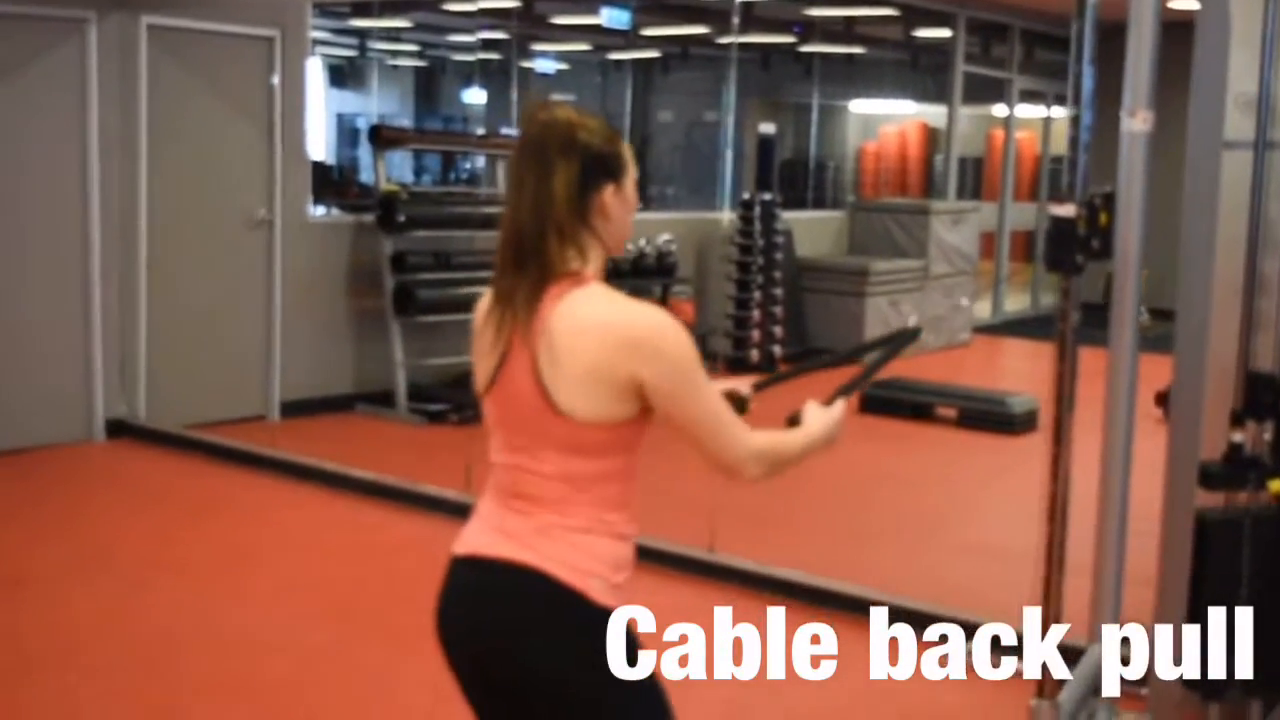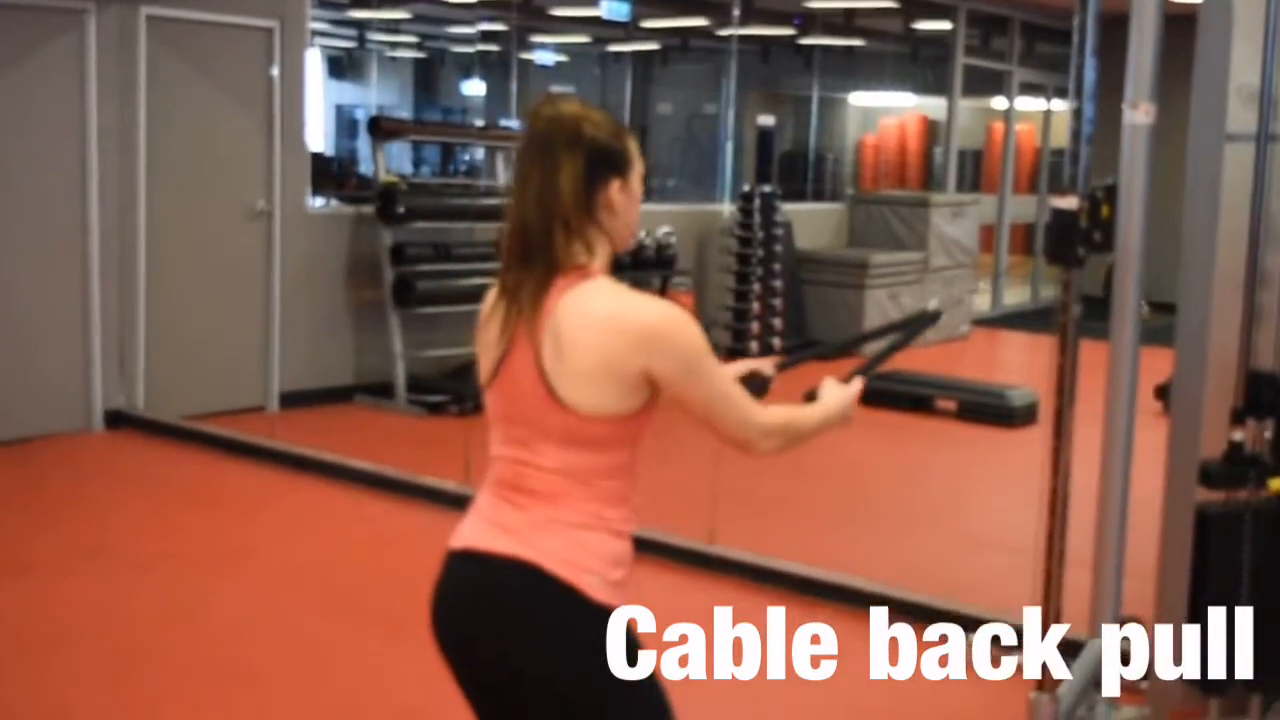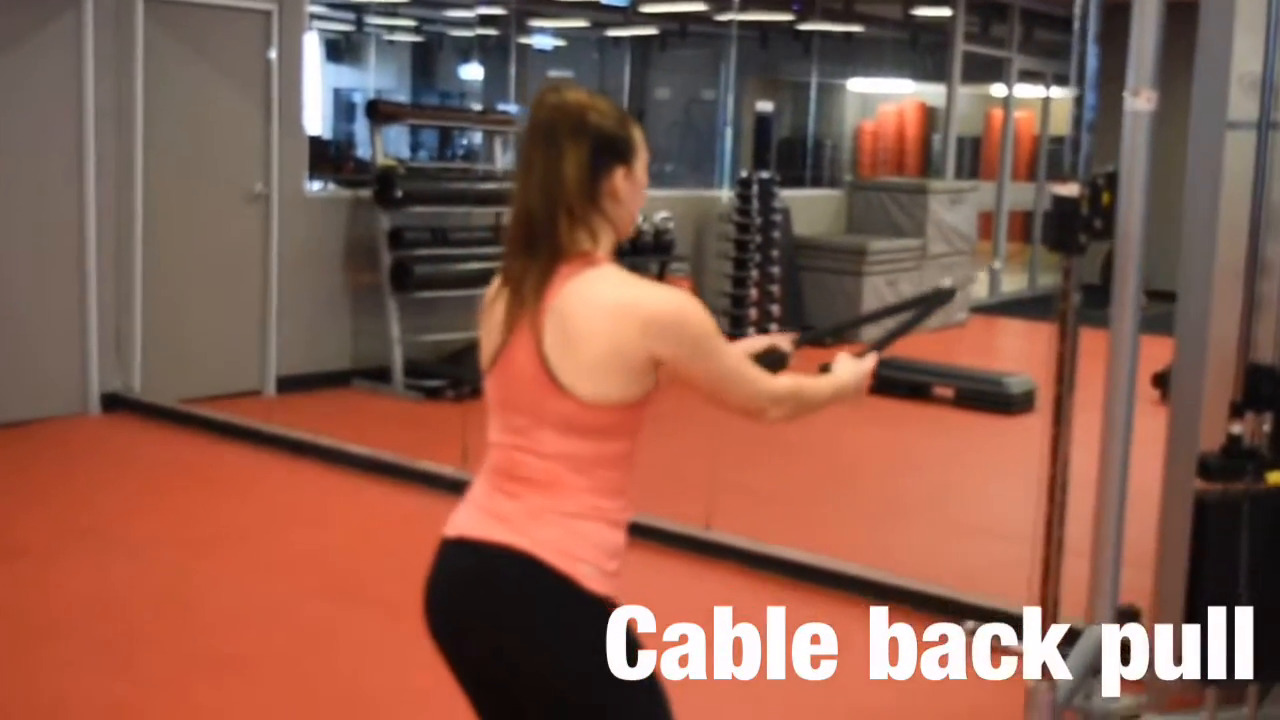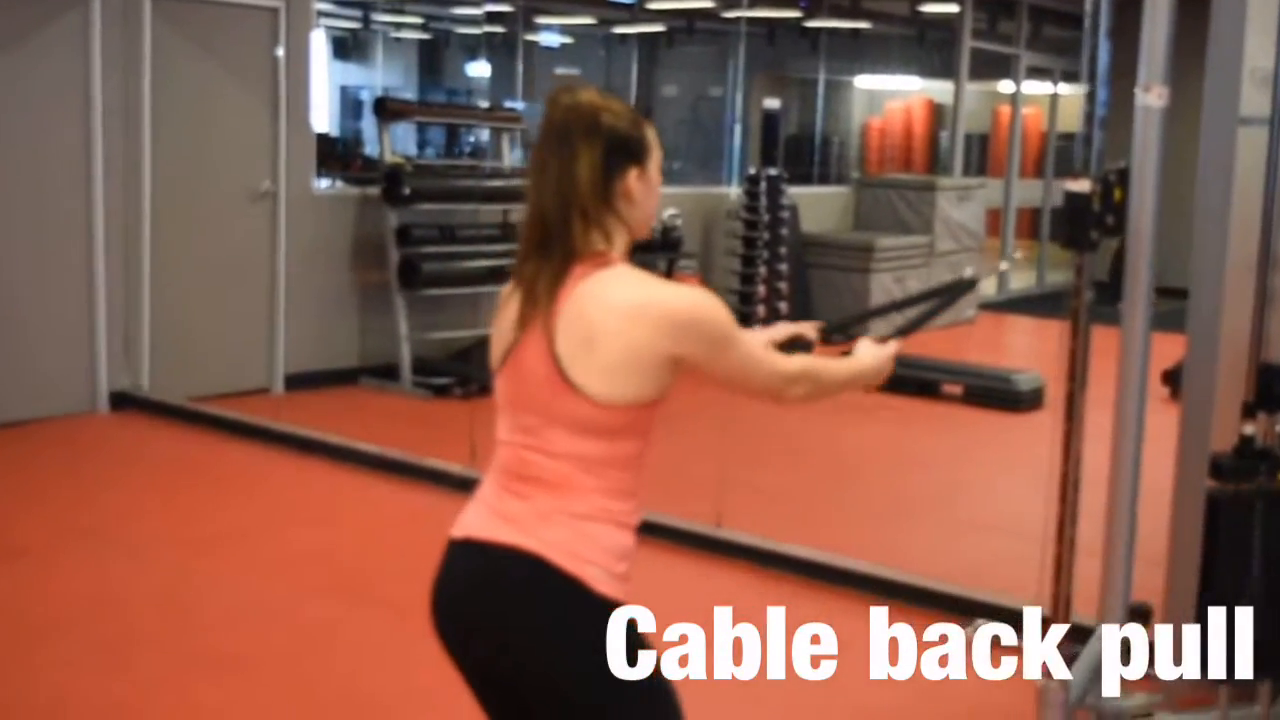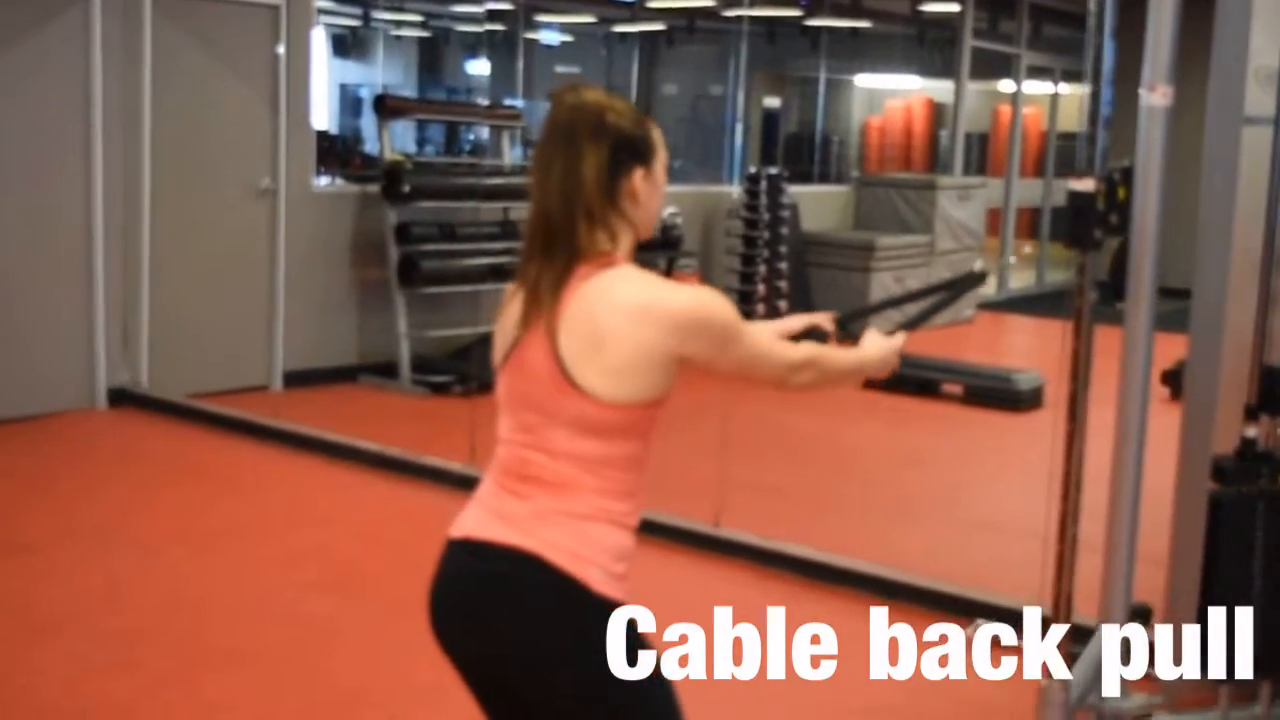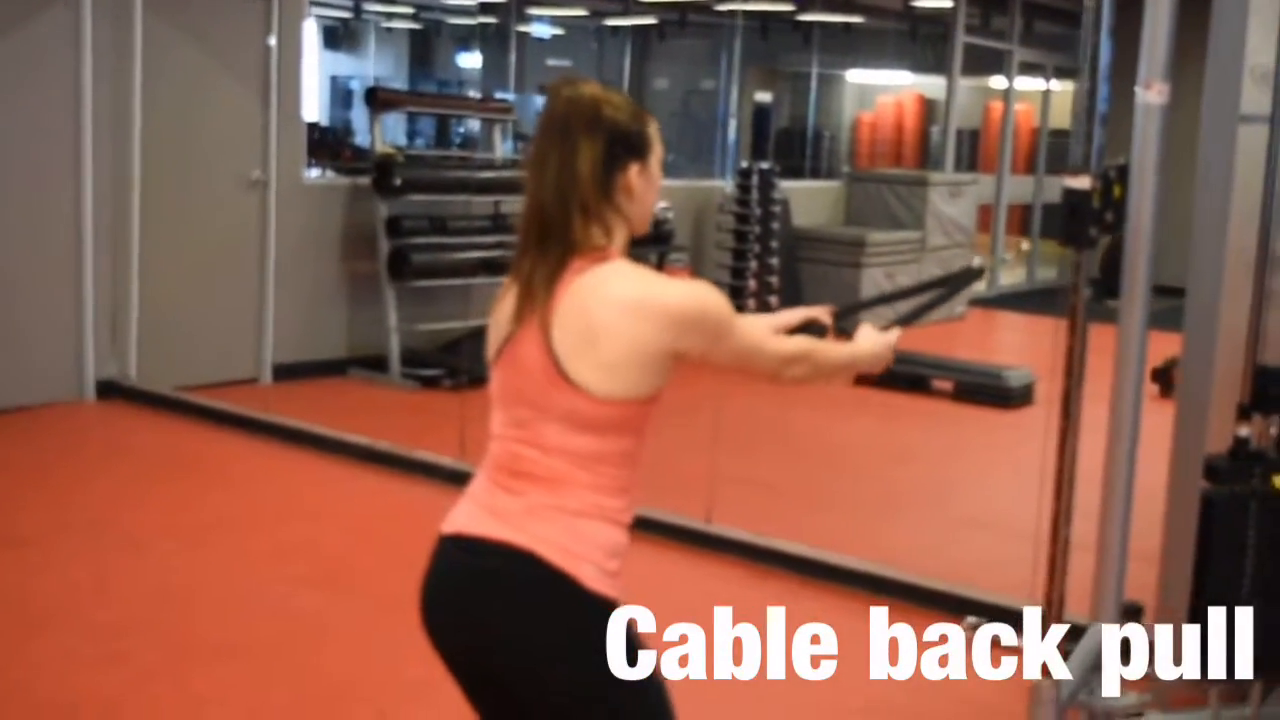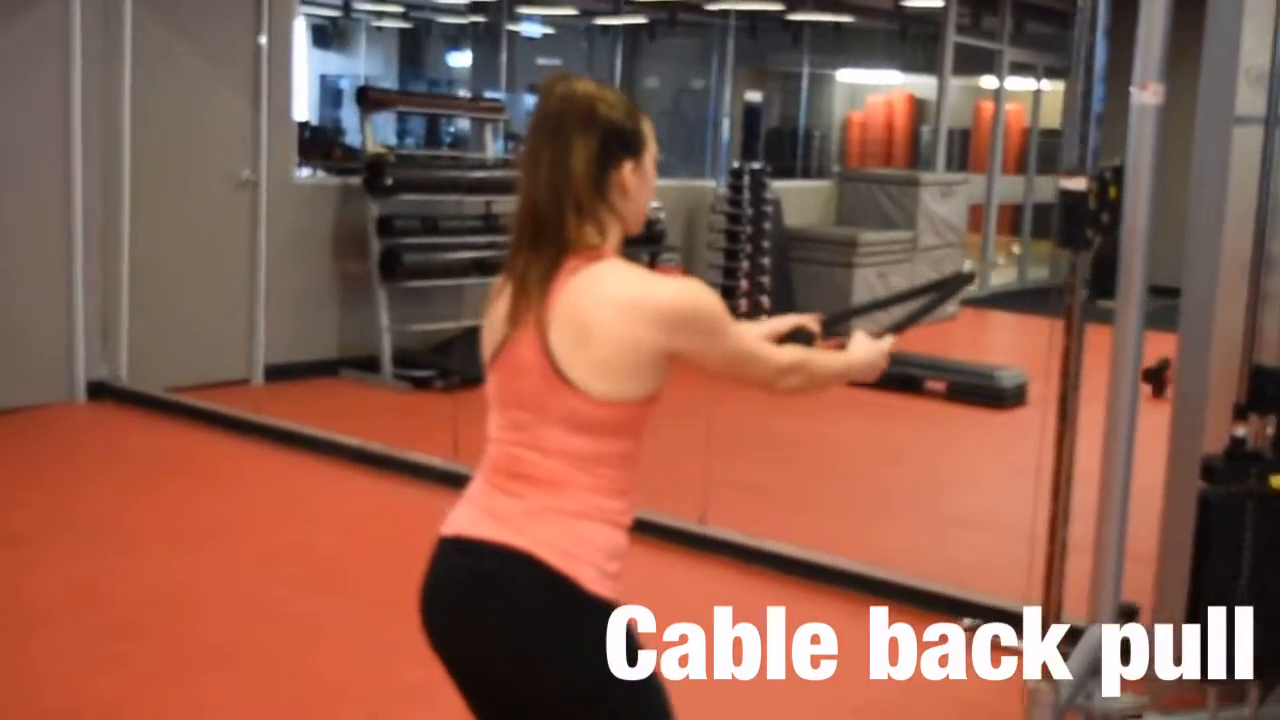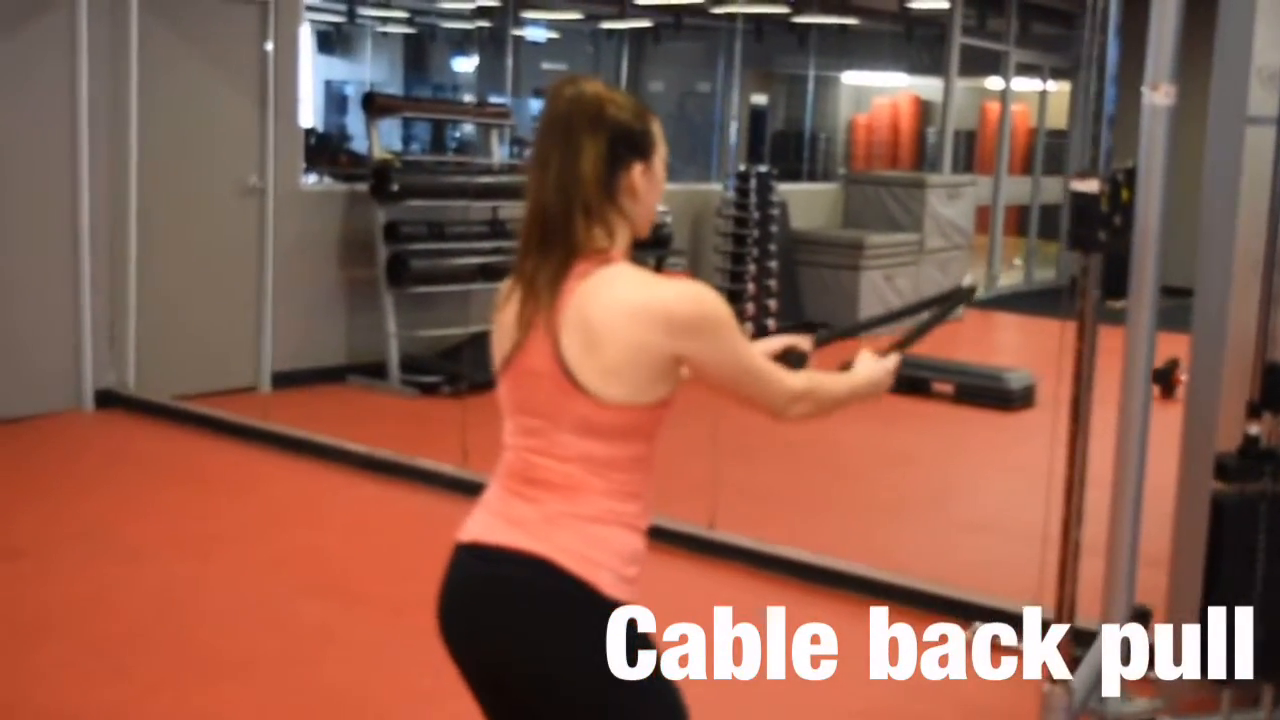
dt=0.1s
person 1, frame 1
left shoulder: (494, 312)
right shoulder: (635, 328)
right elbow: (742, 460)
left wrist: (690, 392)
right wrist: (816, 431)
left hip: (468, 594)
right hip: (559, 608)
person 1, frame 2
left shoulder: (501, 305)
right shoulder: (643, 321)
right elbow: (757, 434)
left wrist: (708, 378)
right wrist: (830, 408)
left hip: (465, 589)
right hip: (555, 604)
person 1, frame 3
left shoulder: (506, 295)
right shoulder: (647, 308)
right elbow: (765, 402)
left wrist: (723, 351)
right wrist: (841, 382)
left hip: (459, 578)
right hip: (549, 594)
person 1, frame 4
left shoulder: (521, 295)
right shoulder: (664, 307)
right elbow: (786, 384)
left wrist: (750, 340)
right wrist: (862, 369)
left hip: (466, 579)
right hip: (558, 596)
person 1, frame 5
left shoulder: (527, 294)
right shoulder: (668, 307)
right elbow: (792, 369)
left wrist: (772, 327)
right wrist: (868, 358)
left hip: (465, 580)
right hip: (557, 597)
person 1, frame 6
left shoulder: (522, 288)
right shoulder: (663, 302)
right elbow: (787, 363)
left wrist: (769, 321)
right wrist: (863, 354)
left hip: (457, 575)
right hip: (550, 595)
person 1, frame 7
left shoulder: (512, 290)
right shoulder: (660, 302)
right elbow: (781, 374)
left wrist: (752, 332)
right wrist: (857, 361)
left hip: (456, 577)
right hip: (550, 597)
person 1, frame 8
left shoulder: (520, 294)
right shoulder: (668, 306)
right elbow: (787, 398)
left wrist: (741, 351)
right wrist: (864, 379)
left hip: (473, 583)
right hip: (567, 602)
